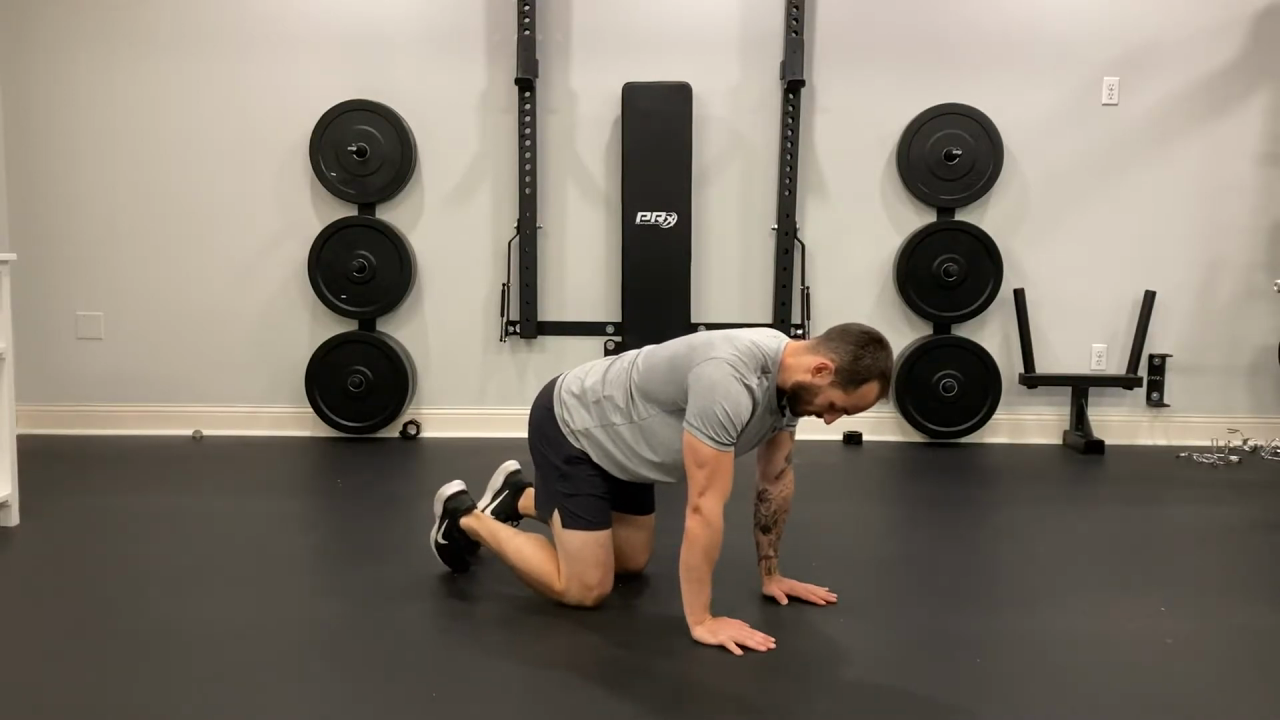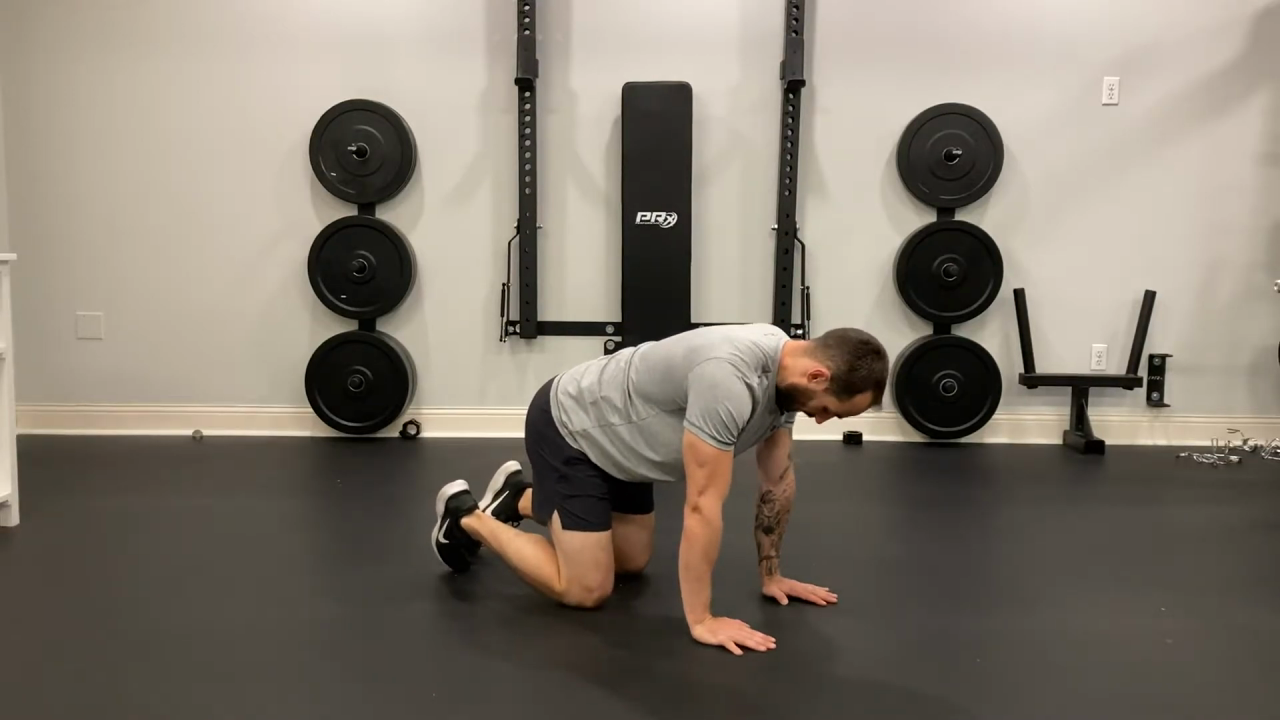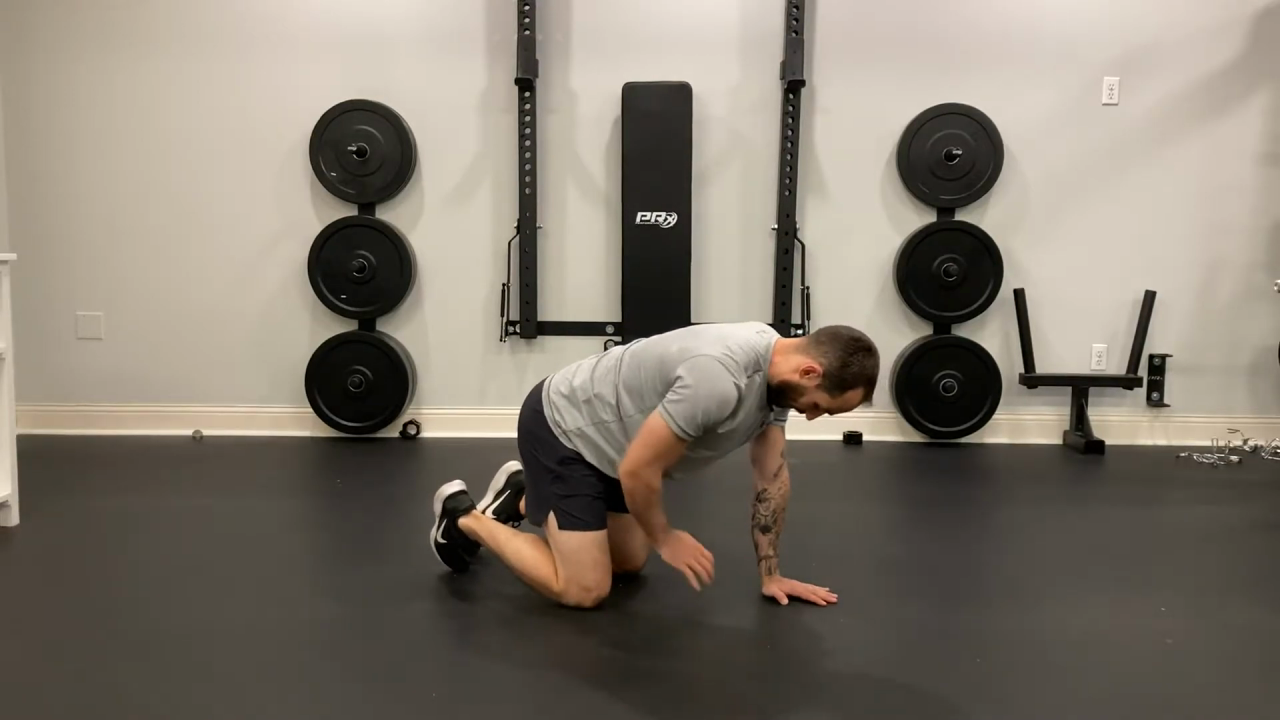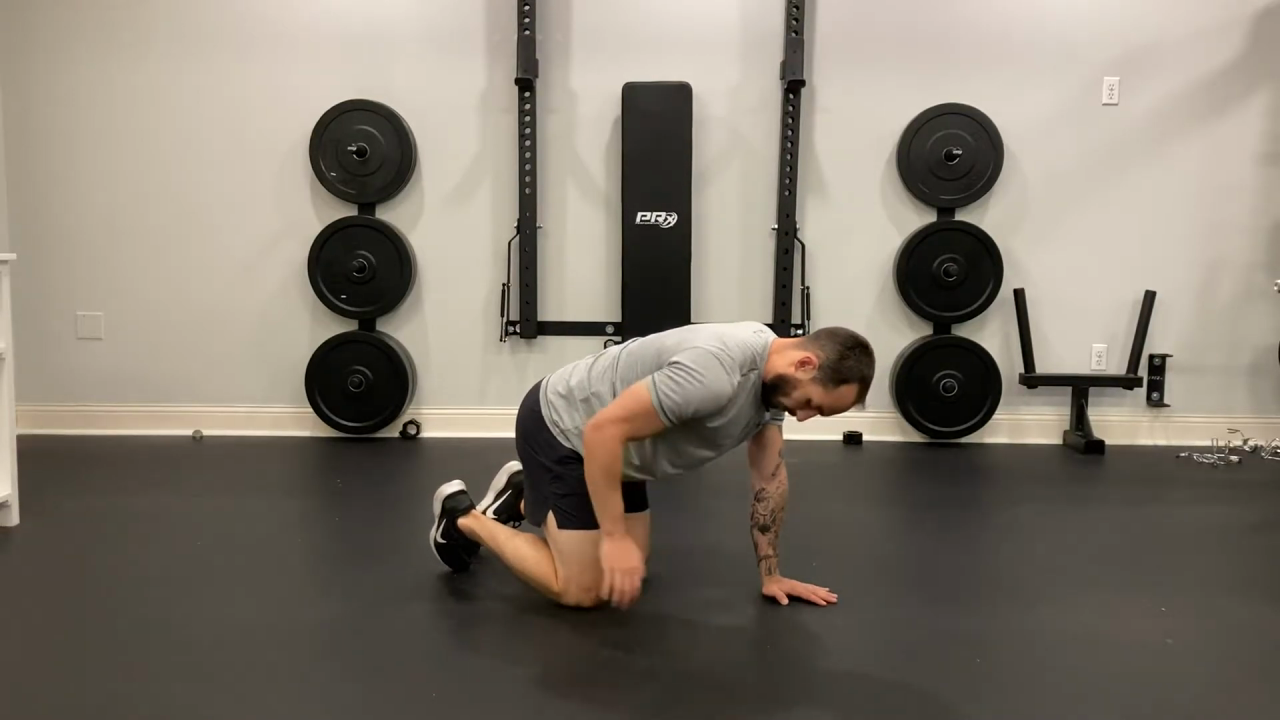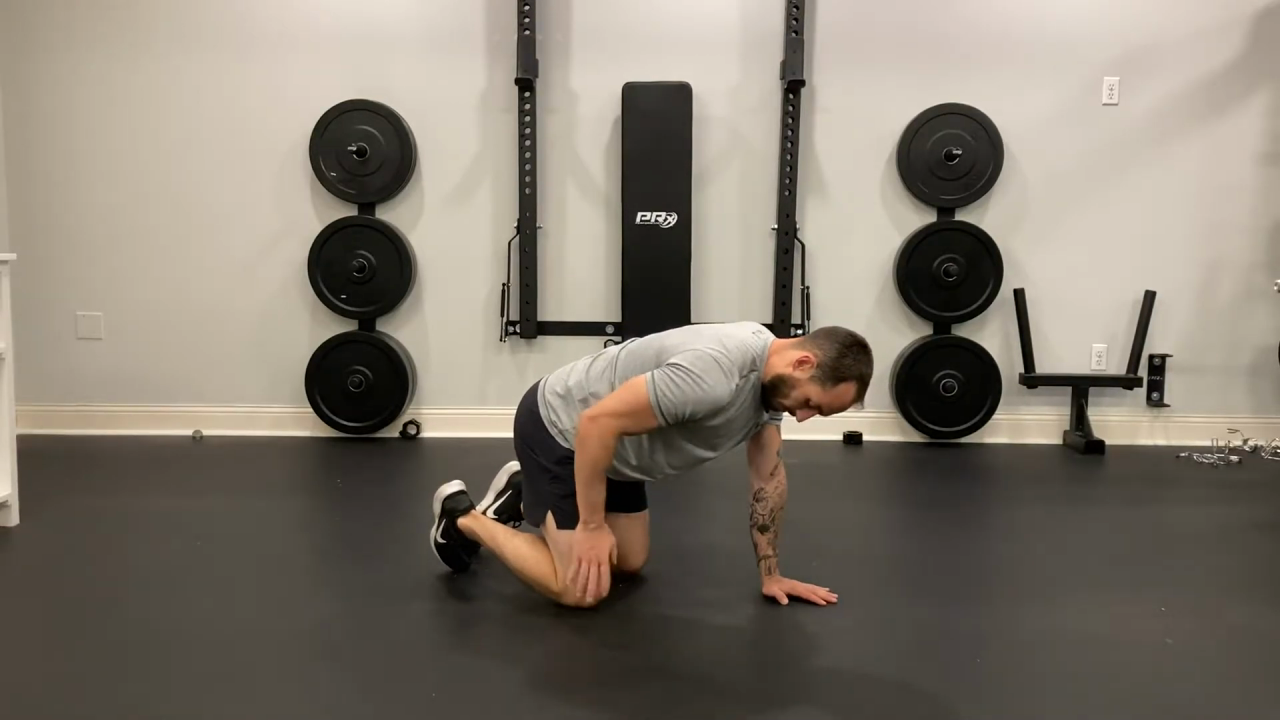
dt=0.4s
person 1, frame 1
left shoulder: (788, 372)
right shoulder: (729, 380)
left elbow: (776, 479)
right elbow: (704, 507)
left wrist: (770, 574)
right wrist: (700, 620)
left hip: (616, 435)
right hip: (570, 426)
left knee: (631, 562)
right knee: (585, 588)
left ankle: (518, 495)
right ankle: (464, 517)
person 1, frame 2
left shoulder: (785, 368)
right shoulder: (731, 381)
left elbow: (777, 479)
right elbow: (702, 506)
left wrist: (771, 574)
right wrist: (701, 620)
left hip: (613, 433)
right hip: (568, 426)
left knee: (632, 562)
right knee: (587, 589)
left ankle: (519, 496)
right ankle: (465, 516)
person 1, frame 3
left shoulder: (777, 368)
right shoulder: (719, 378)
left elbow: (771, 476)
right elbow: (637, 469)
left wrist: (770, 573)
right wrist: (662, 538)
left hip: (605, 431)
right hip: (561, 425)
left knee: (628, 562)
right knee: (584, 589)
left ankle: (520, 496)
right ankle: (464, 517)
person 1, frame 4
left shoulder: (773, 371)
right shoulder: (714, 373)
left elbow: (769, 475)
right elbow: (602, 428)
left wrist: (770, 573)
right wrist: (615, 535)
left hip: (605, 438)
right hip: (560, 424)
left knee: (629, 562)
right knee: (585, 589)
left ankle: (521, 497)
right ankle: (462, 517)
person 1, frame 5
left shoulder: (771, 372)
right shoulder: (713, 375)
left elbow: (768, 475)
right elbow: (597, 422)
left wrist: (770, 573)
right wrist: (591, 526)
left hip: (607, 440)
right hip: (557, 424)
left knee: (630, 563)
right knee: (583, 589)
left ankle: (520, 496)
right ankle: (463, 518)
